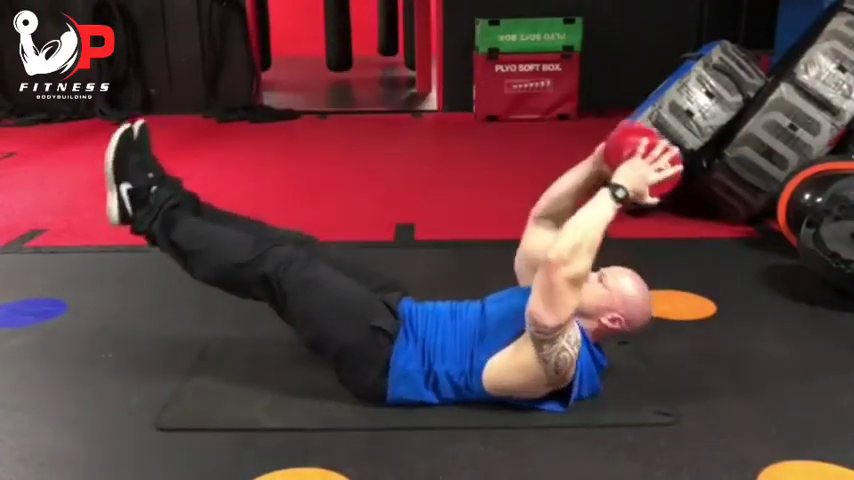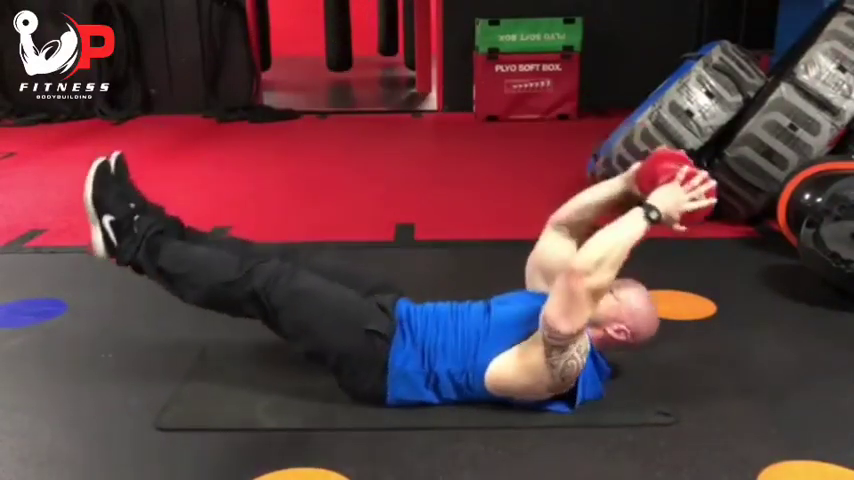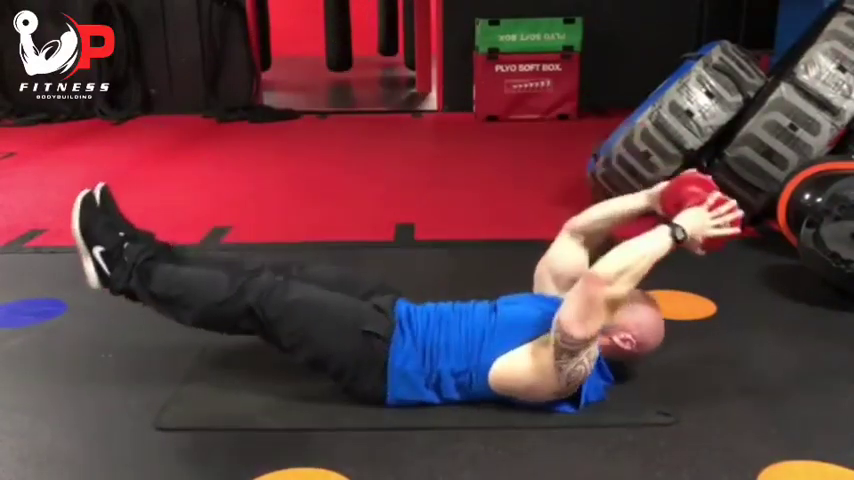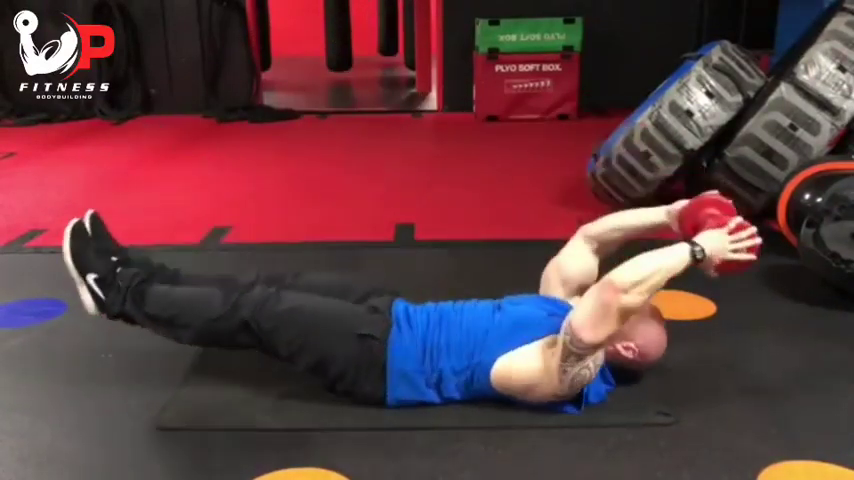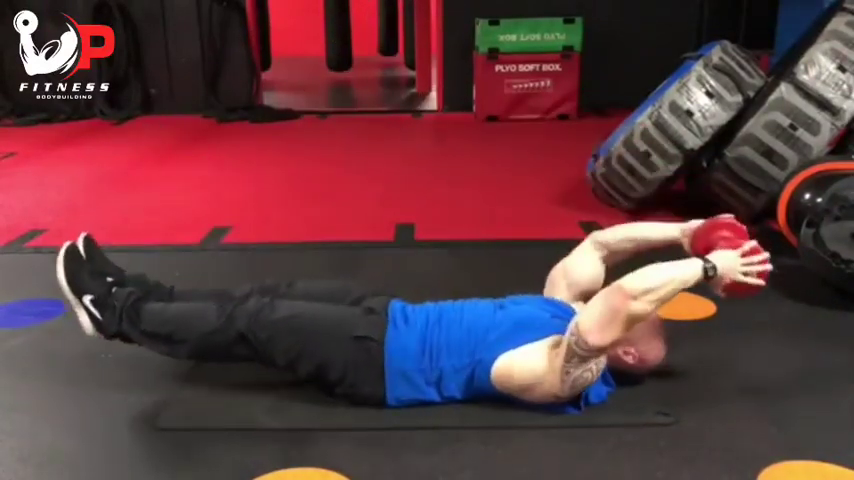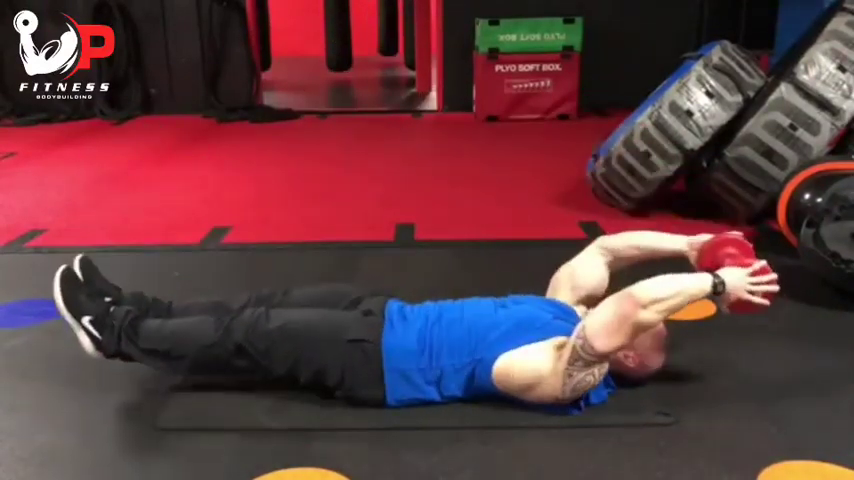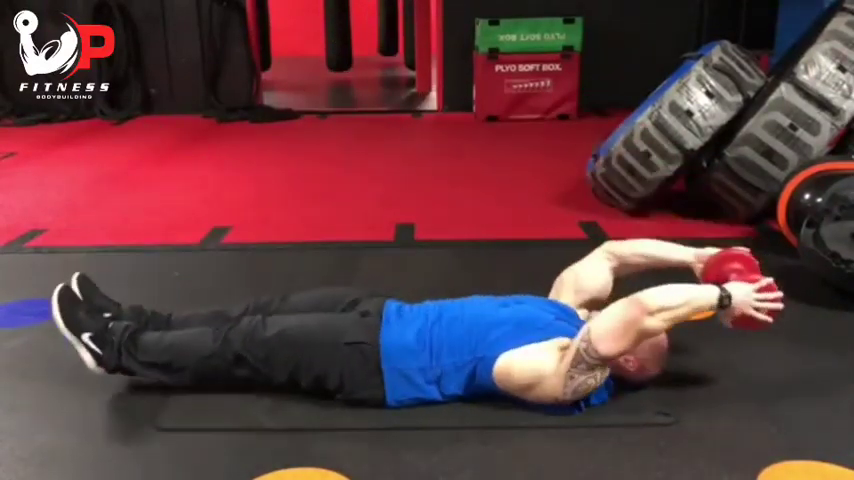
dt=0.2s
person 1, frame 1
left shoulder: (561, 358)
right shoulder: (550, 309)
left elbow: (562, 267)
right elbow: (543, 222)
left wrist: (617, 192)
right wrist: (598, 167)
left hip: (388, 357)
right hip: (402, 317)
left knee: (280, 270)
right knee: (297, 250)
left ankle: (153, 215)
right ankle: (165, 205)
person 1, frame 2
left shoulder: (566, 364)
right shoulder: (557, 309)
left elbow: (583, 272)
right elbow: (562, 227)
left wrist: (650, 214)
right wrist: (628, 184)
left hip: (388, 359)
right hip: (399, 317)
left knee: (269, 287)
right knee: (285, 264)
left ankle: (136, 243)
right ankle: (150, 232)
person 1, frame 3
left shoulder: (568, 371)
right shoulder: (558, 306)
left elbow: (602, 282)
right elbow: (577, 233)
left wrist: (675, 231)
right wrist: (653, 200)
left hip: (388, 359)
right hip: (399, 317)
left knee: (264, 301)
right knee: (280, 278)
left ankle: (127, 271)
right ankle: (139, 256)
person 1, frame 4
left shoulder: (569, 372)
right shoulder: (563, 308)
left elbow: (615, 287)
right elbow: (590, 238)
left wrist: (694, 251)
right wrist: (672, 216)
left hip: (386, 359)
right hip: (395, 317)
left knee: (259, 315)
right knee: (273, 289)
left ankle: (124, 294)
right ankle: (134, 279)
person 1, frame 5
left shoulder: (569, 375)
right shoulder: (567, 310)
left elbow: (624, 295)
right elbow: (600, 244)
left wrist: (705, 266)
right wrist: (686, 234)
left hip: (385, 362)
right hip: (392, 319)
left knee: (257, 326)
right knee: (270, 298)
left ankle: (121, 315)
right ankle: (132, 299)
person 1, frame 6
left shoulder: (572, 375)
right shoulder: (568, 311)
left elbow: (634, 301)
right elbow: (607, 247)
left wrist: (714, 282)
right wrist: (694, 245)
left hip: (384, 363)
right hip: (390, 317)
left knee: (252, 339)
right knee: (264, 308)
left ankle: (120, 333)
right ankle: (131, 316)
person 1, frame 7
left shoulder: (571, 376)
right shoulder: (570, 313)
left elbow: (640, 308)
right elbow: (615, 253)
left wrist: (721, 296)
right wrist: (703, 259)
left hip: (383, 363)
right hip: (389, 318)
left knee: (251, 347)
right knee: (262, 316)
left ankle: (119, 348)
right ankle: (130, 329)
